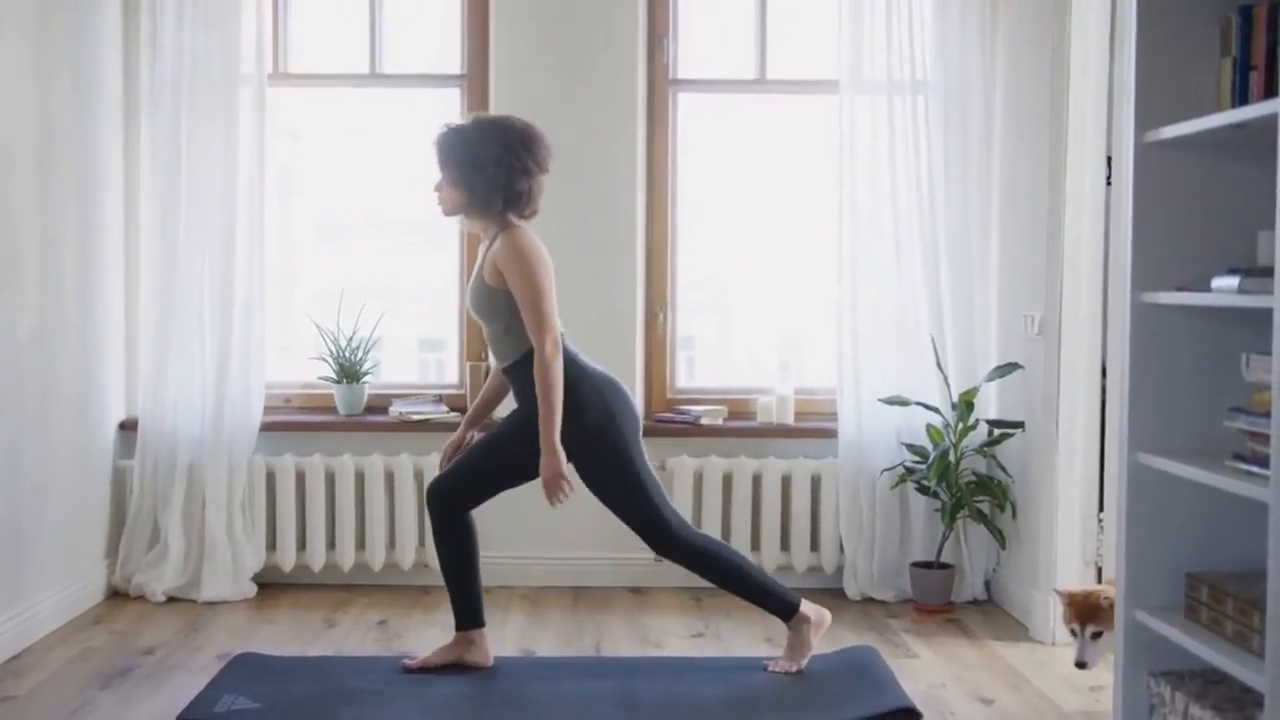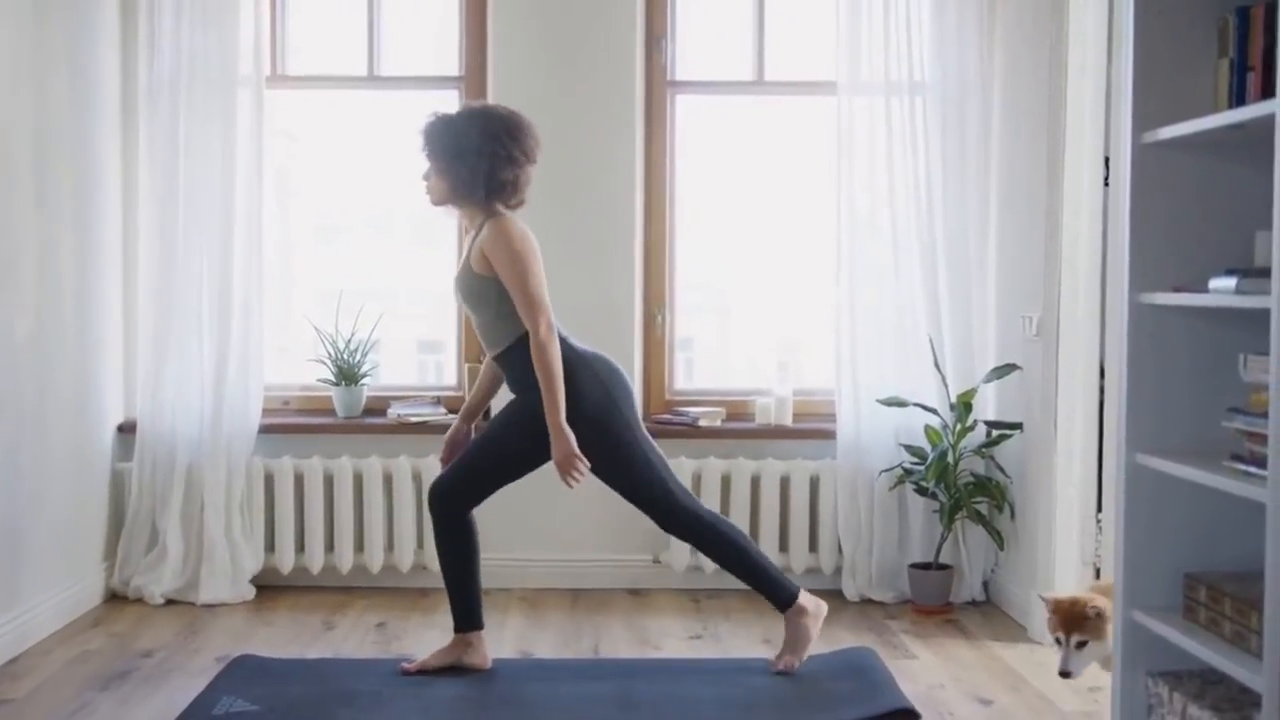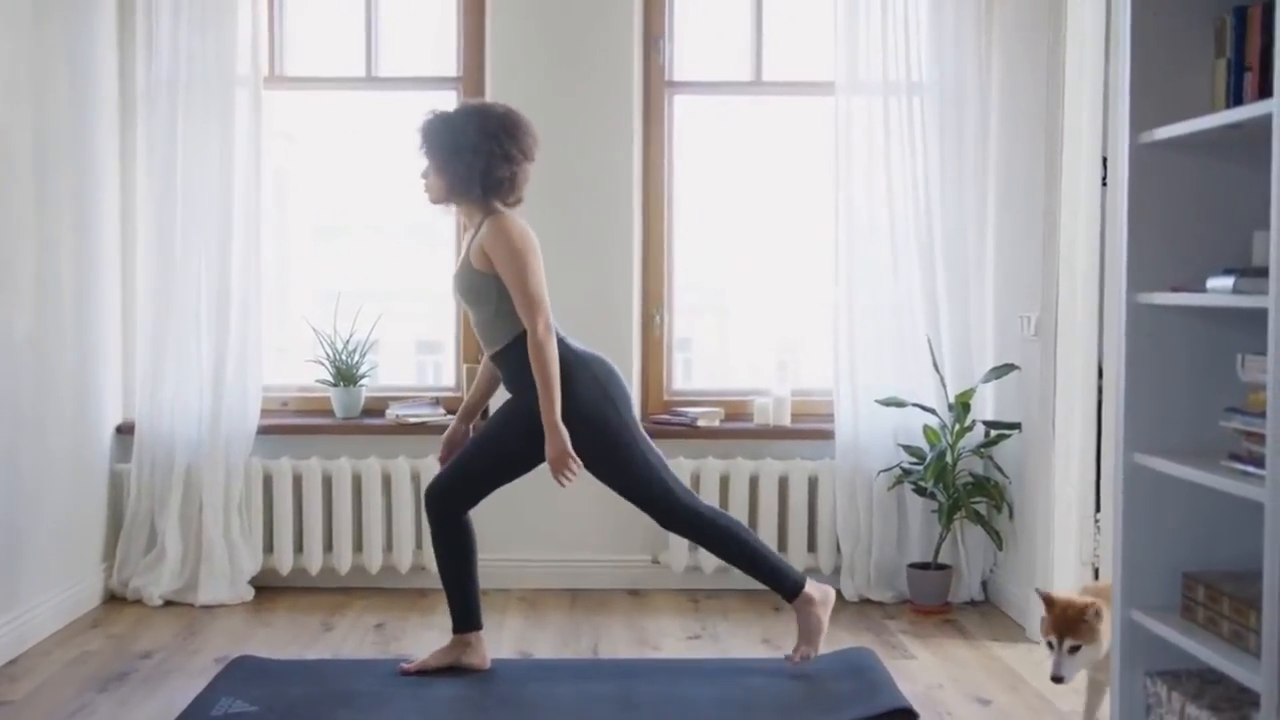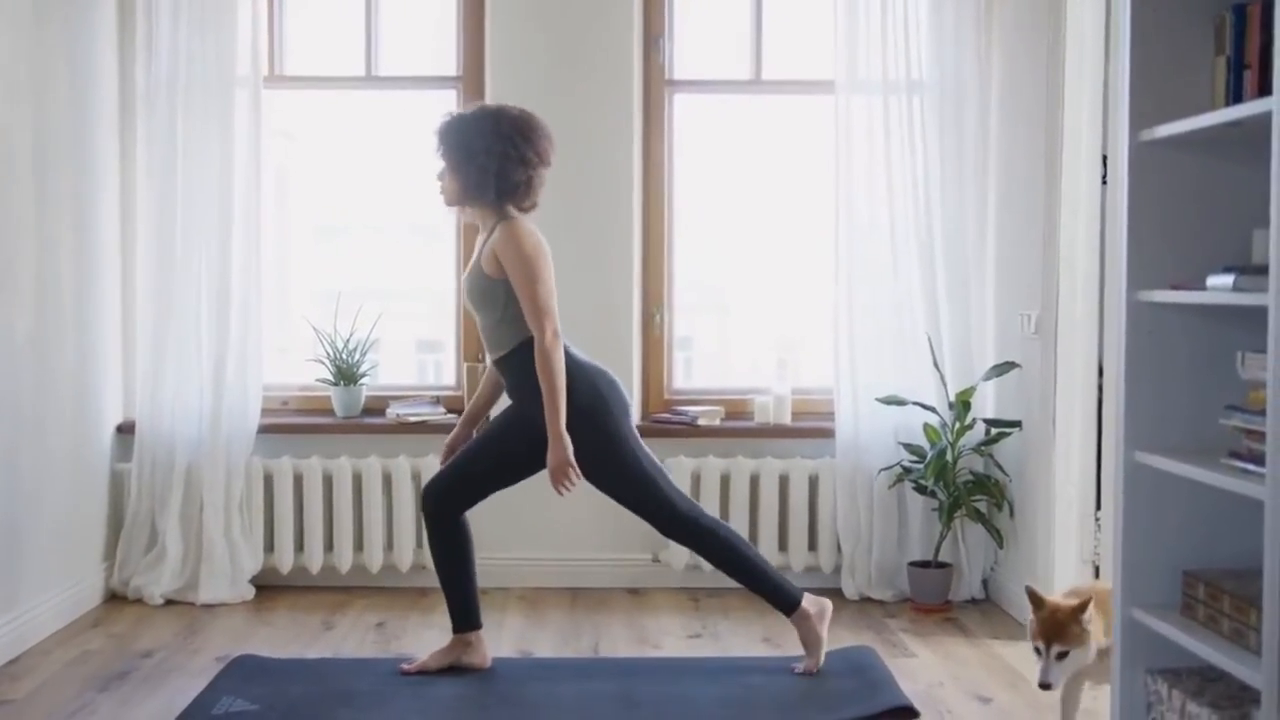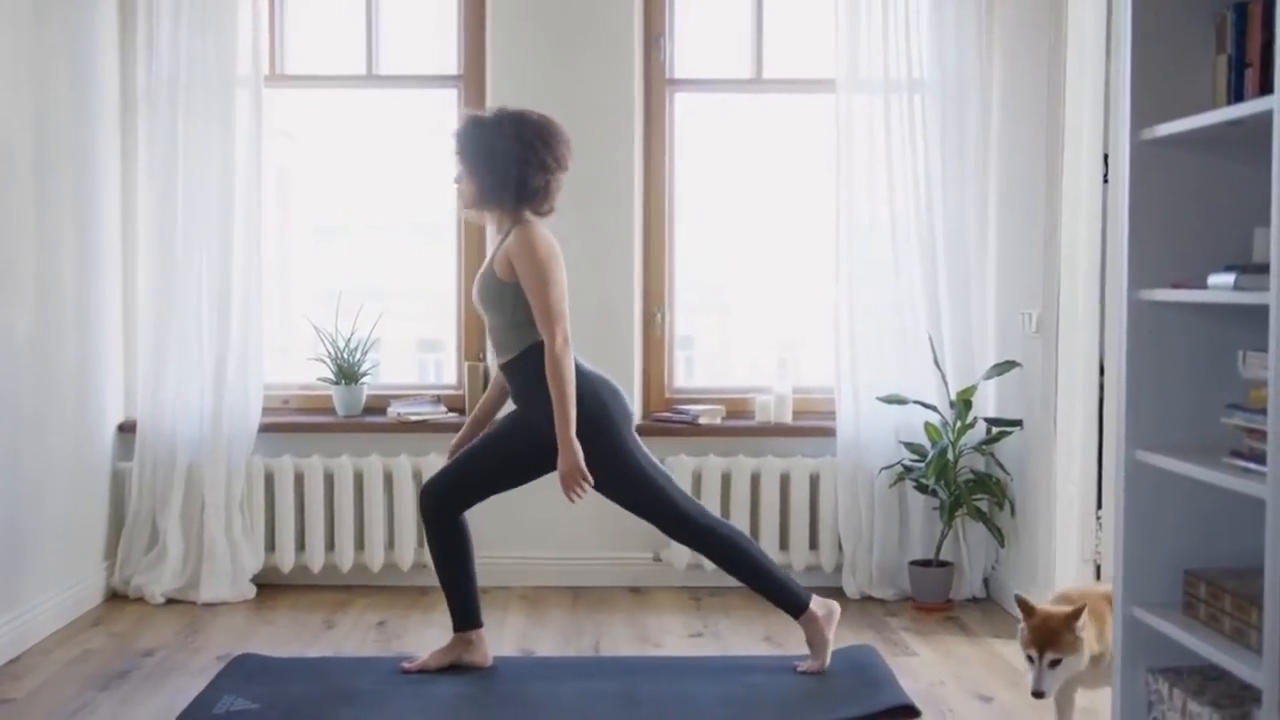
dt=0.1s
person 1, frame 1
left shoulder: (516, 246)
right shoulder: (494, 247)
left elbow: (547, 347)
right elbow: (511, 356)
left wrist: (551, 447)
right wrist: (466, 429)
left hip: (588, 410)
right hip: (549, 408)
left knee: (667, 534)
right knee: (446, 494)
left ankle: (802, 615)
right ankle: (470, 640)
person 1, frame 2
left shoulder: (501, 233)
right shoulder: (480, 235)
left elbow: (540, 331)
left wrist: (561, 429)
right wrist: (465, 421)
left hip: (583, 392)
right hip: (546, 396)
left knee: (674, 510)
right knee: (447, 495)
left ankle: (798, 607)
right ankle: (468, 643)
person 1, frame 3
left shoulder: (501, 230)
right shoulder: (479, 233)
left elbow: (538, 329)
left wrist: (553, 428)
right wrist: (463, 420)
left hip: (578, 392)
right hip: (538, 397)
left knee: (673, 507)
right knee: (444, 495)
left ankle: (806, 596)
right ankle: (467, 643)
person 1, frame 4
left shoulder: (515, 236)
right shoulder: (492, 238)
left elbow: (548, 336)
left wrist: (558, 436)
right wrist: (465, 427)
left hip: (579, 402)
right hip: (538, 405)
left knee: (676, 518)
right knee: (440, 499)
left ankle: (804, 610)
right ankle: (467, 642)
person 1, frame 5
left shoulder: (528, 240)
right shoulder: (507, 243)
left elbow: (557, 343)
left wrist: (568, 443)
right wrist: (472, 429)
left hip: (582, 410)
right hip: (542, 410)
left knee: (681, 518)
right knee: (439, 497)
left ankle: (811, 611)
right ankle: (468, 641)
